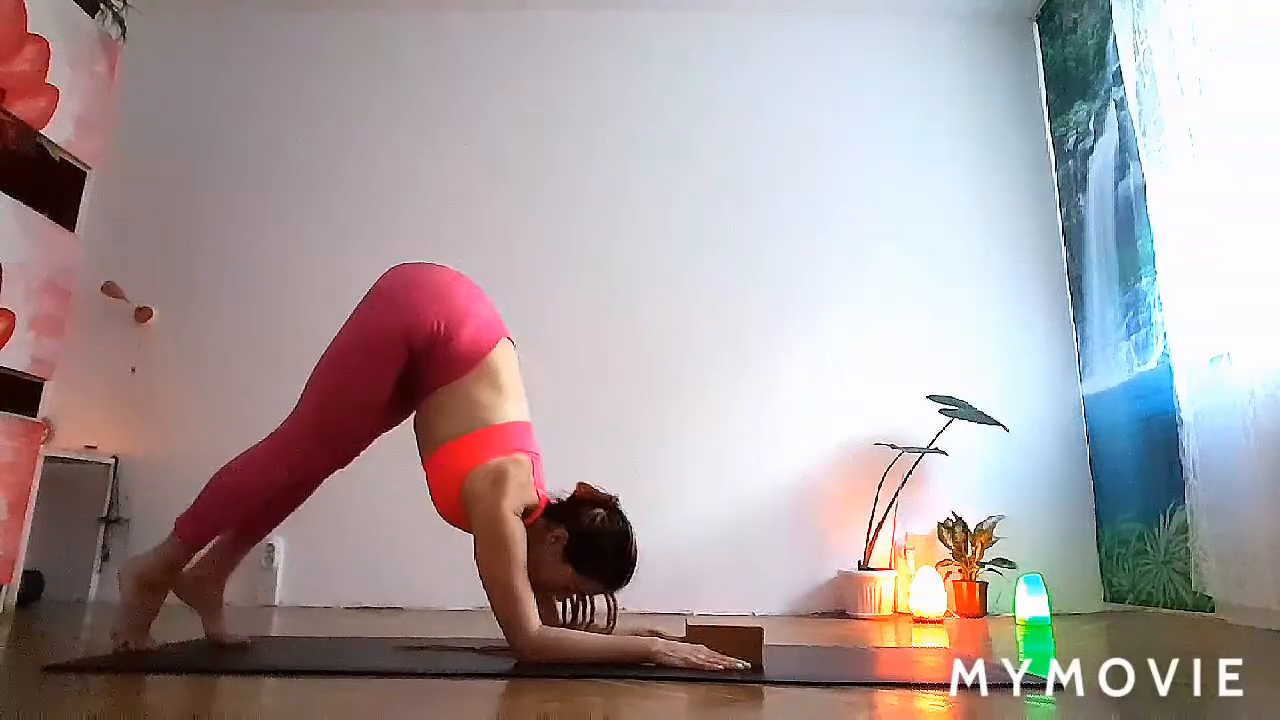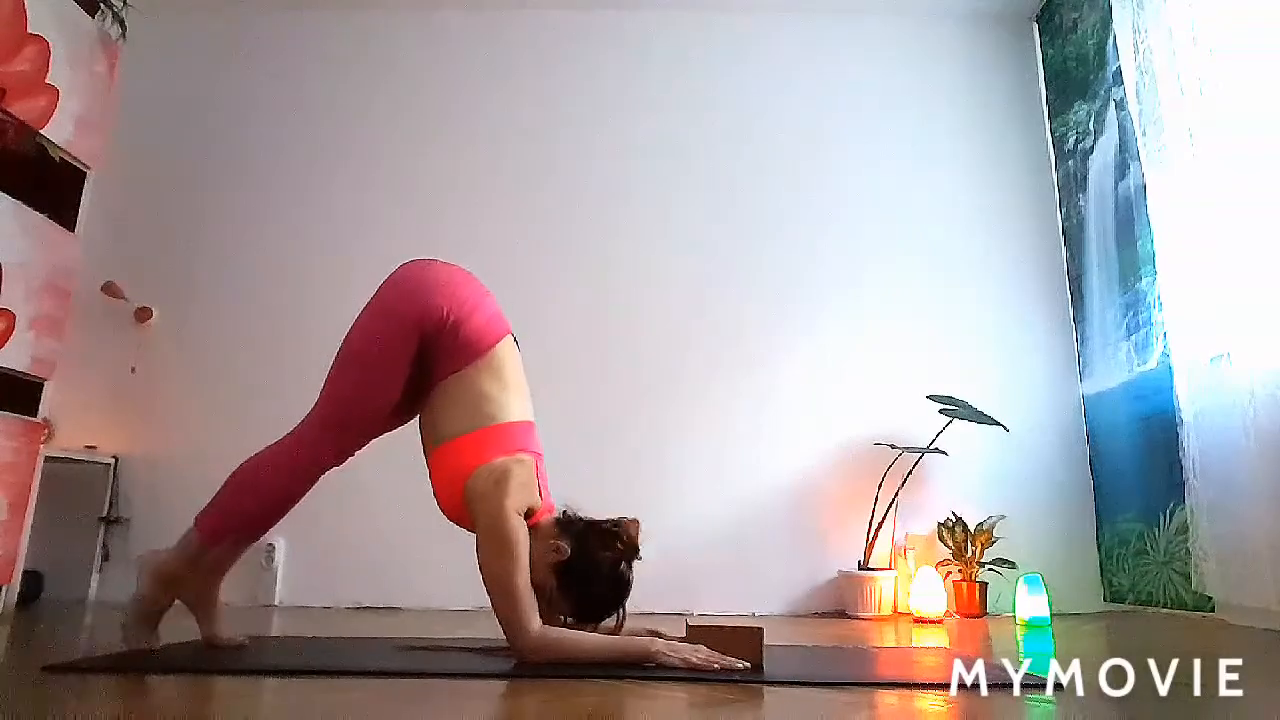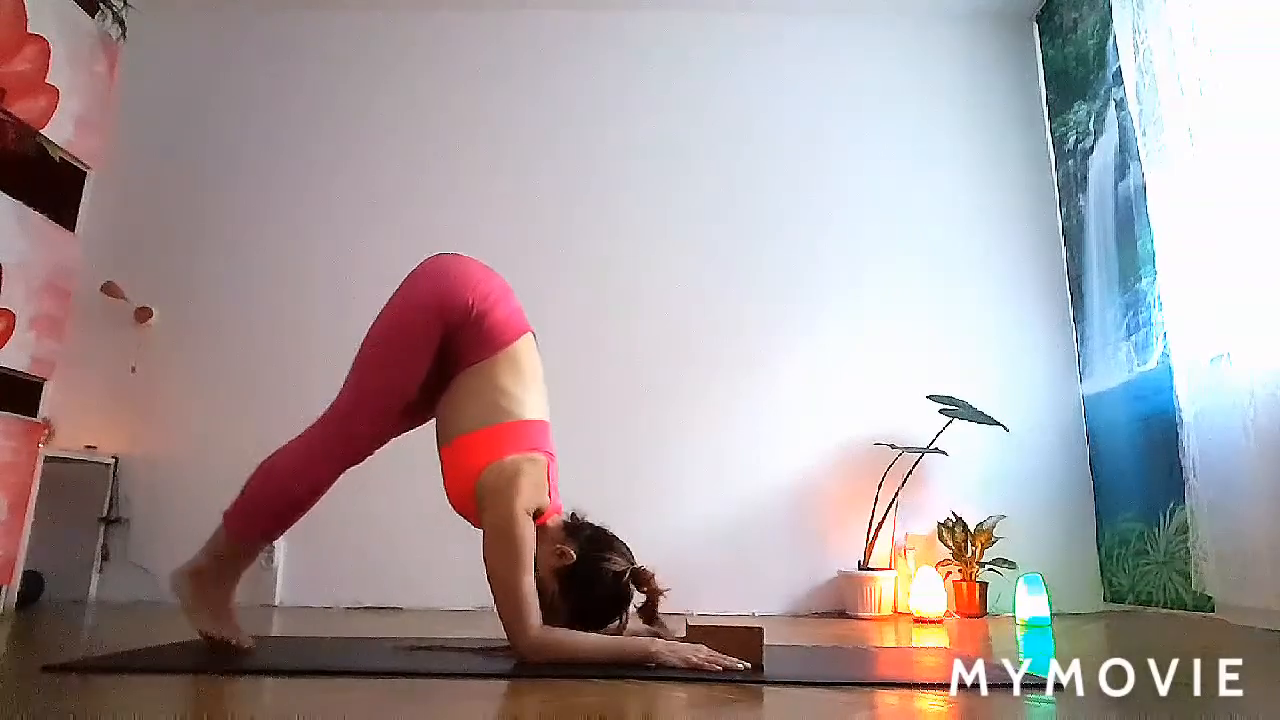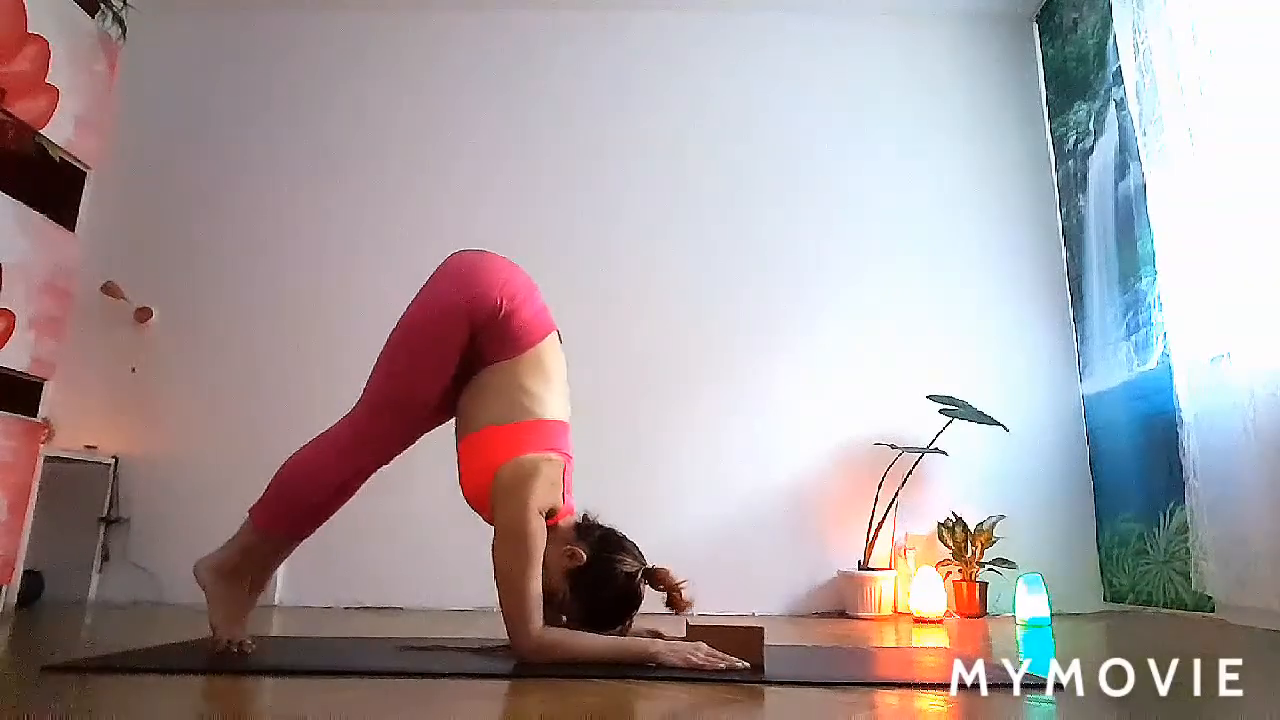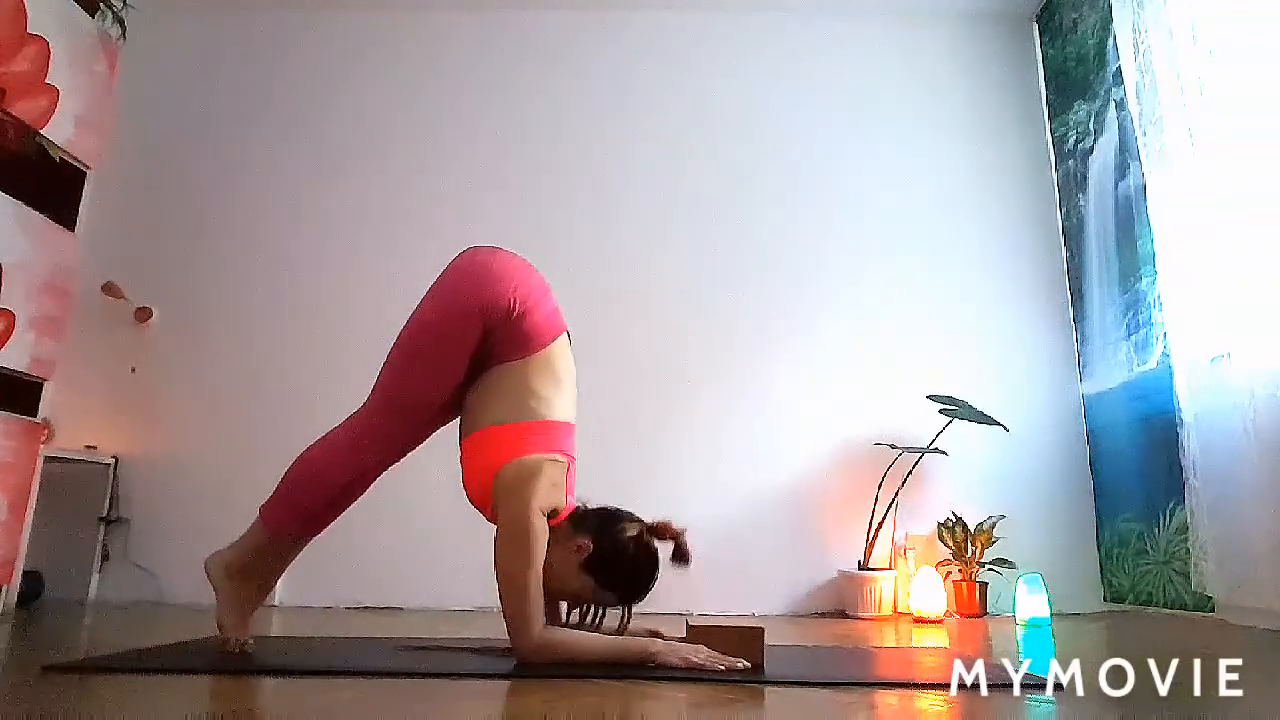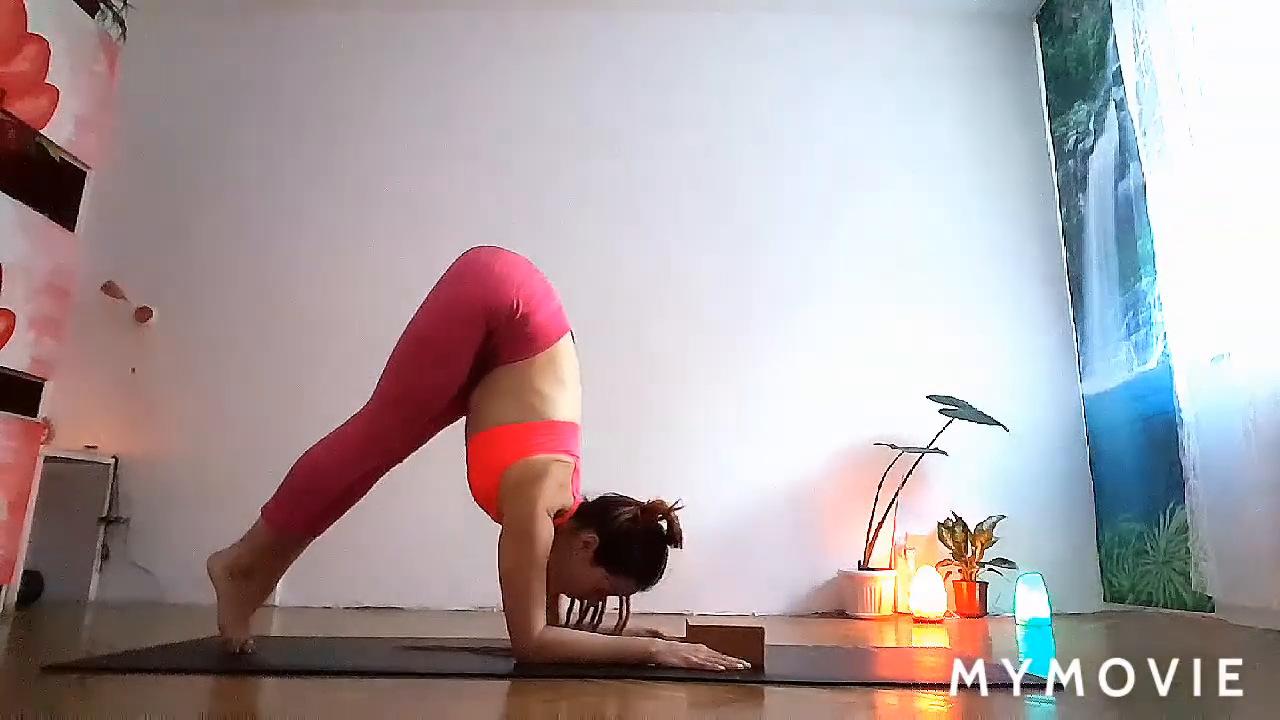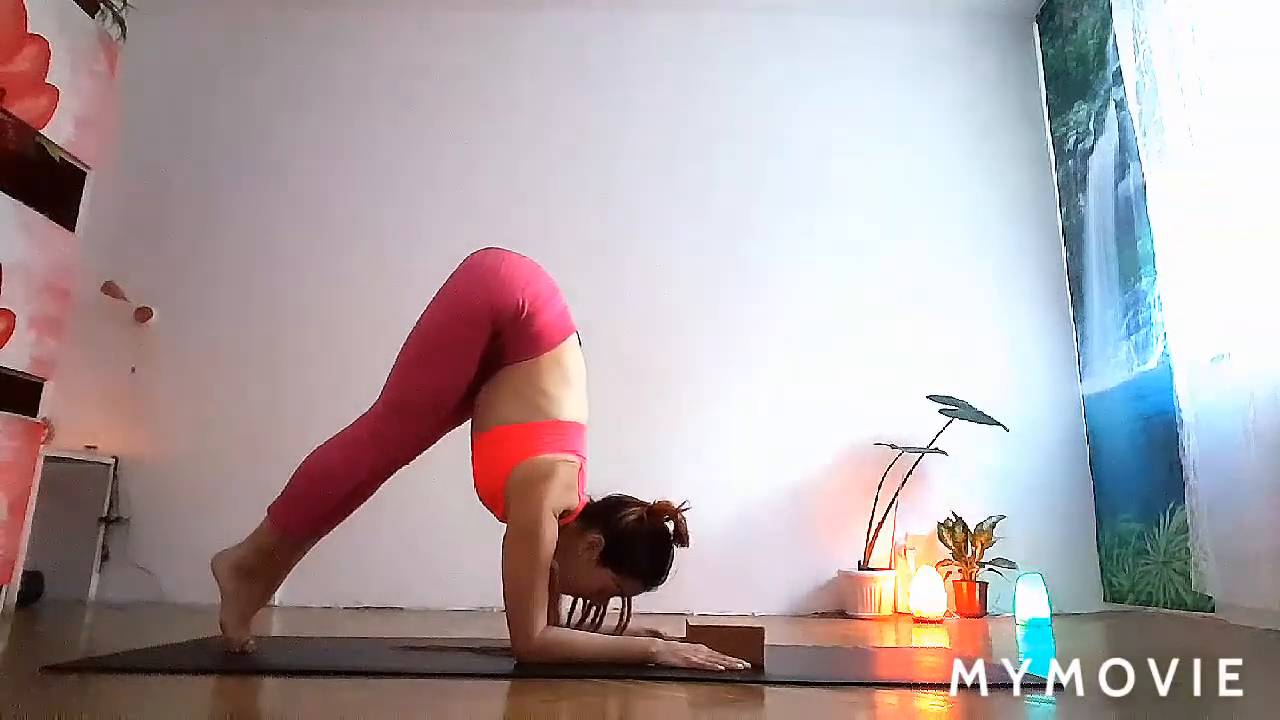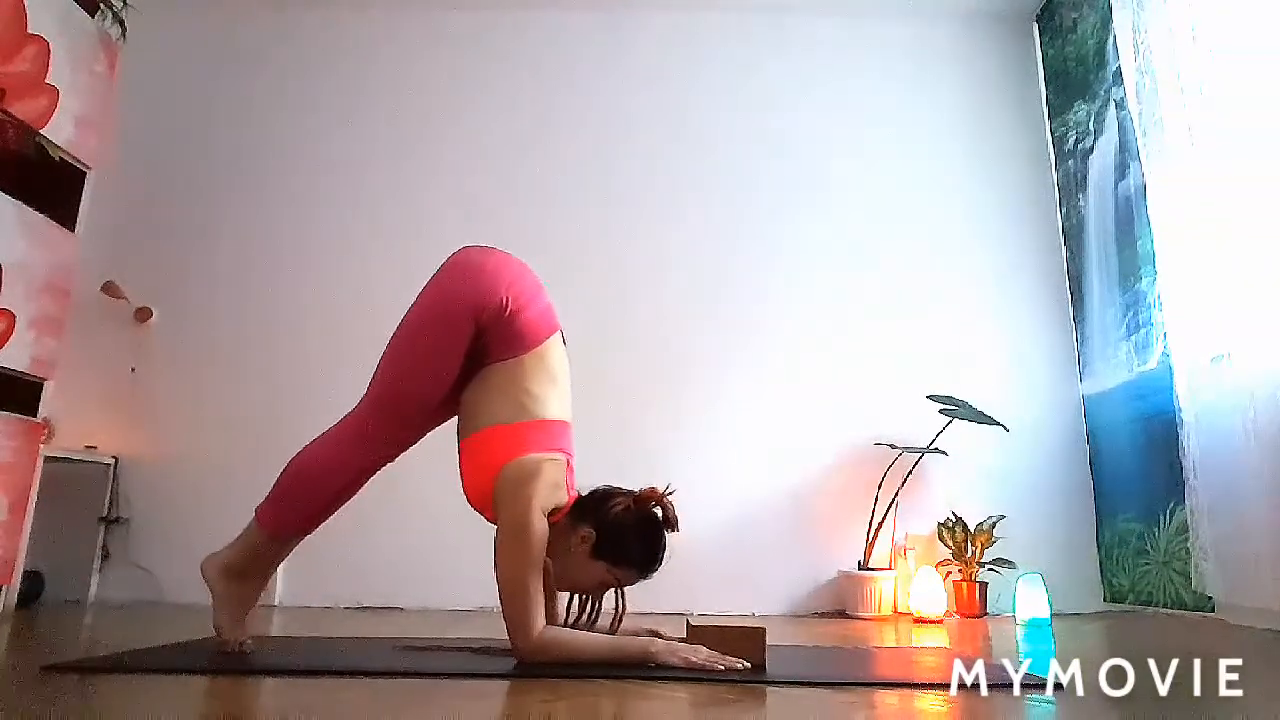
dt=0.4s
person 1, frame 1
left shoulder: (527, 504)
right shoulder: (501, 500)
left elbow: (537, 625)
right elbow: (528, 642)
left wrist: (628, 637)
right wrist: (647, 647)
left hip: (438, 326)
right hip: (417, 310)
left knee: (319, 455)
right knee: (301, 450)
left ankle: (206, 577)
right ankle: (158, 568)
person 1, frame 2
right shoulder: (505, 499)
right elbow: (529, 641)
left wrist: (613, 632)
right wrist: (647, 648)
left hip: (443, 330)
right hip: (429, 308)
left knee: (321, 451)
right knee: (318, 444)
left ankle: (203, 577)
right ankle: (174, 565)
person 1, frame 3
right shoulder: (514, 499)
right elbow: (530, 641)
left wrist: (632, 632)
right wrist: (648, 646)
left hip: (464, 324)
right hip: (452, 301)
left knee: (345, 446)
right knee: (339, 439)
left ankle: (221, 575)
right ankle: (207, 570)
person 1, frame 4
right shoulder: (528, 498)
right elbow: (529, 641)
left wrist: (627, 634)
right wrist: (648, 649)
left hip: (491, 321)
left knee: (370, 447)
right knee: (365, 439)
left ankle: (251, 572)
right ankle: (233, 564)
person 1, frame 5
right shoulder: (531, 498)
right elbow: (530, 643)
left wrist: (623, 634)
right wrist: (648, 649)
left hip: (501, 317)
left knee: (378, 445)
right knee: (373, 437)
left ankle: (255, 572)
right ankle: (242, 562)
person 1, frame 6
right shoulder: (538, 497)
right elbow: (530, 642)
left wrist: (621, 634)
right wrist: (649, 649)
left hip: (504, 320)
left knee: (383, 443)
right knee: (378, 436)
right ankle: (245, 562)
person 1, frame 7
right shoulder: (544, 498)
right elbow: (529, 642)
left wrist: (621, 634)
right wrist: (649, 649)
left hip: (510, 319)
left knee: (390, 445)
right knee: (385, 437)
left ankle: (261, 569)
right ankle: (251, 561)
person 1, frame 8
right shoulder: (532, 497)
right elbow: (529, 642)
left wrist: (628, 634)
right wrist: (649, 648)
left hip: (495, 317)
left knee: (376, 444)
left ankle: (251, 568)
right ankle: (239, 562)
